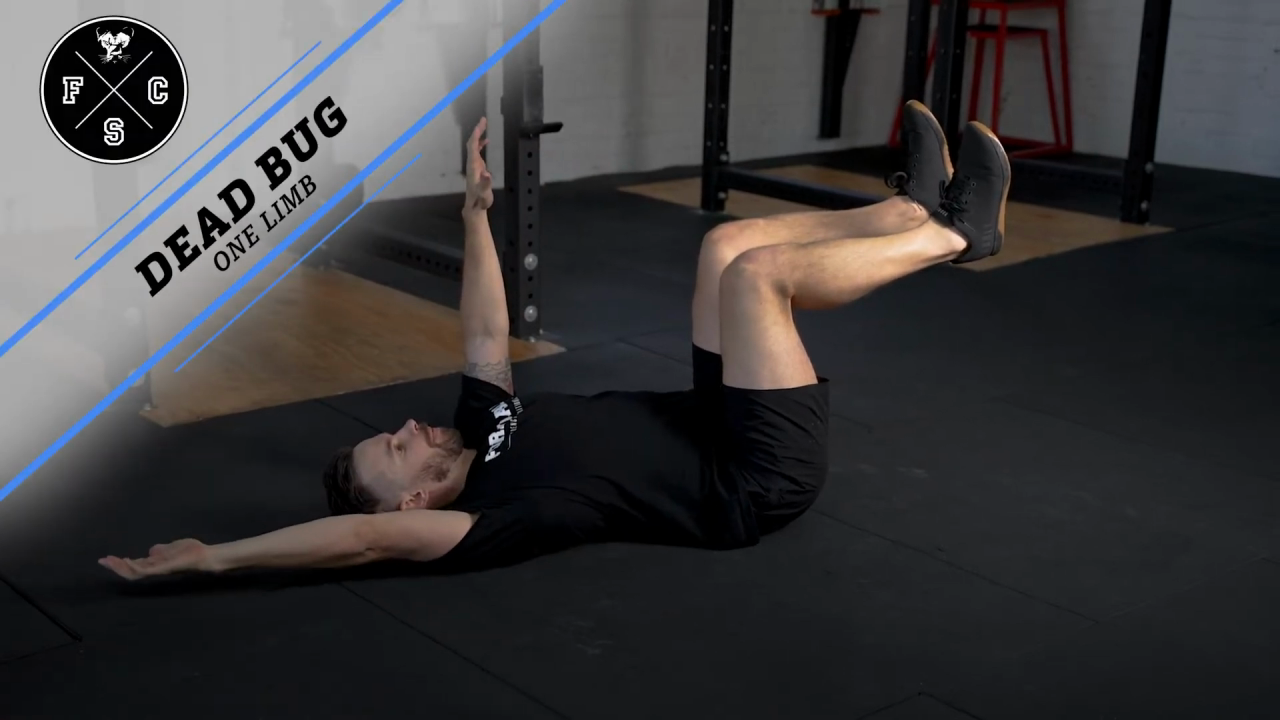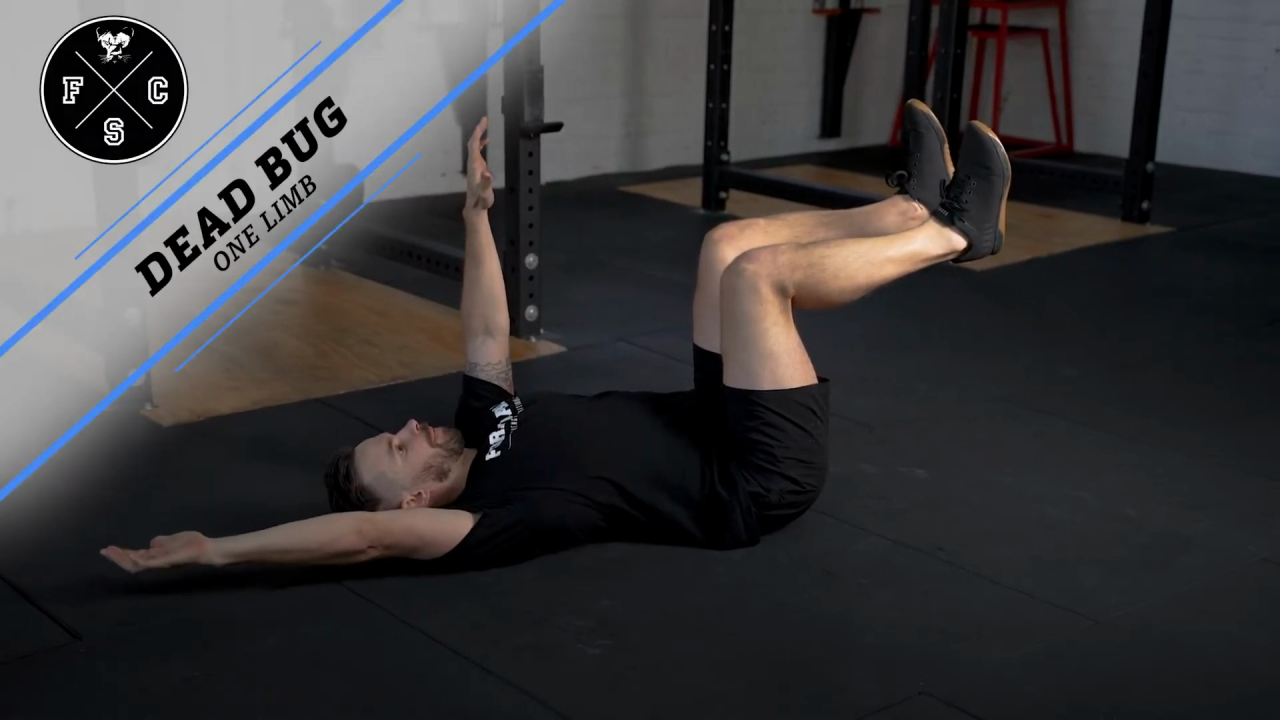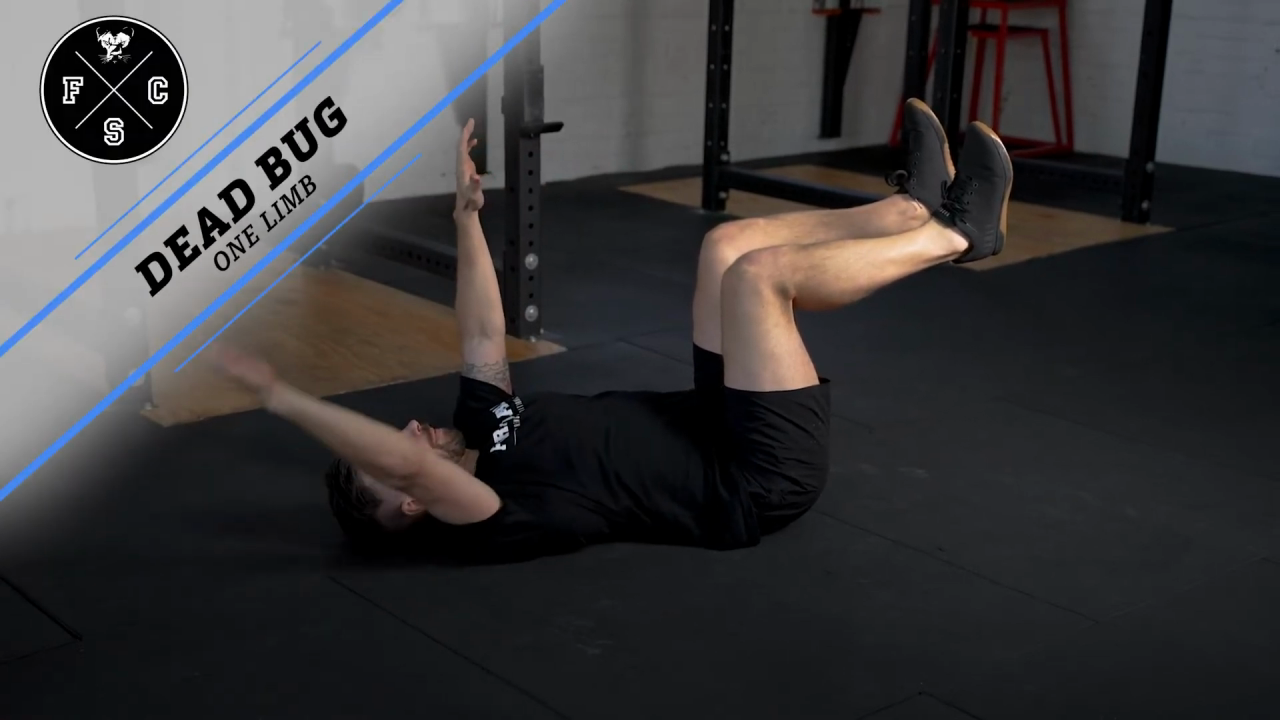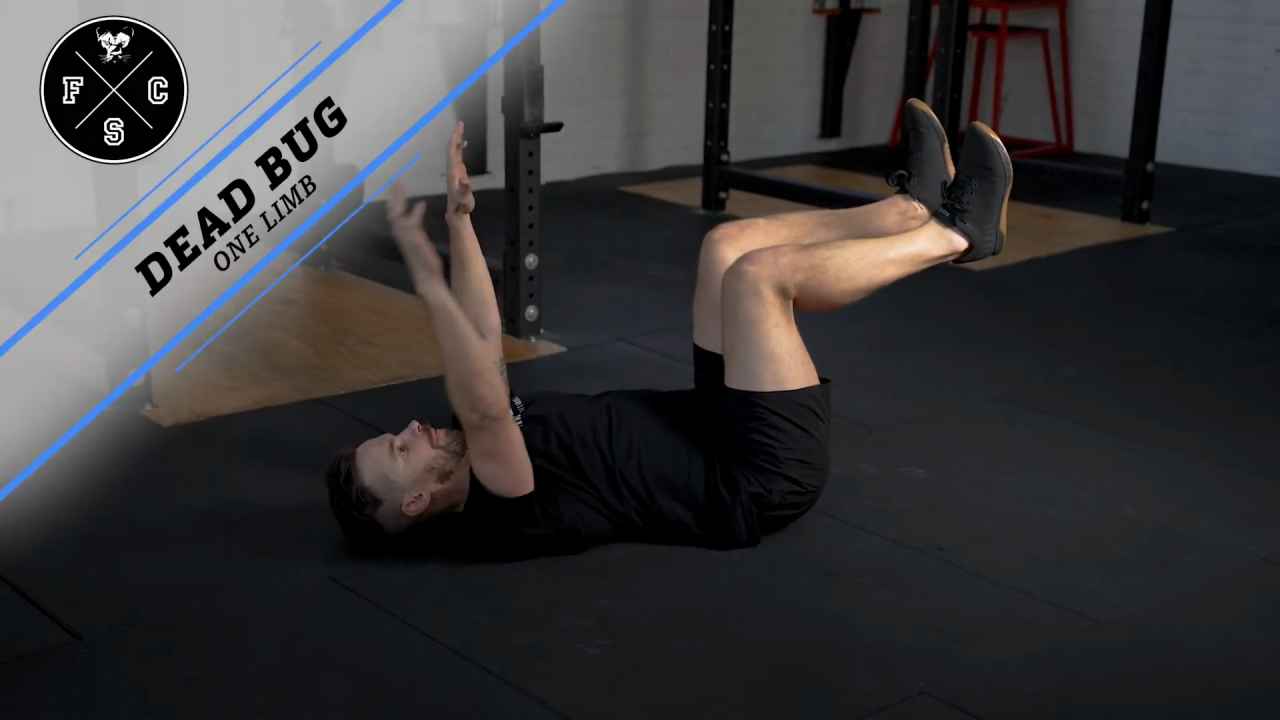
dt=0.4s
person 1, frame 1
left shoulder: (481, 427)
right shoulder: (492, 516)
left elbow: (487, 335)
right elbow: (368, 537)
left wrist: (476, 211)
right wrist: (212, 554)
left hip: (715, 429)
right hip: (758, 479)
left knee: (728, 243)
right knee: (756, 271)
left ankle: (914, 210)
right ankle: (955, 235)
person 1, frame 2
left shoulder: (482, 429)
right shoulder: (499, 513)
left elbow: (487, 336)
right elbow: (368, 536)
left wrist: (475, 212)
right wrist: (216, 545)
left hip: (714, 428)
right hip: (759, 481)
left knee: (730, 243)
right knee: (757, 272)
left ankle: (916, 211)
right ankle: (955, 236)
person 1, frame 3
left shoulder: (476, 428)
right shoulder: (483, 524)
left elbow: (485, 334)
right elbow: (411, 462)
left wrist: (468, 214)
right wrist: (284, 397)
left hip: (713, 429)
right hip: (760, 479)
left knee: (732, 242)
right knee: (760, 268)
left ankle: (916, 205)
right ankle: (957, 233)
person 1, frame 4
left shoulder: (466, 445)
right shoulder: (495, 518)
right elbow: (487, 409)
left wrist: (458, 217)
right wrist: (430, 281)
left hip: (715, 428)
right hip: (759, 479)
left knee: (729, 245)
right knee: (760, 271)
left ankle: (919, 209)
right ankle: (958, 234)
